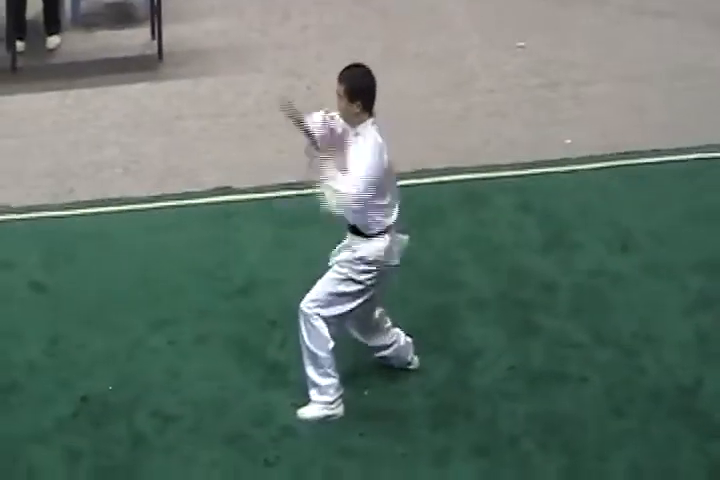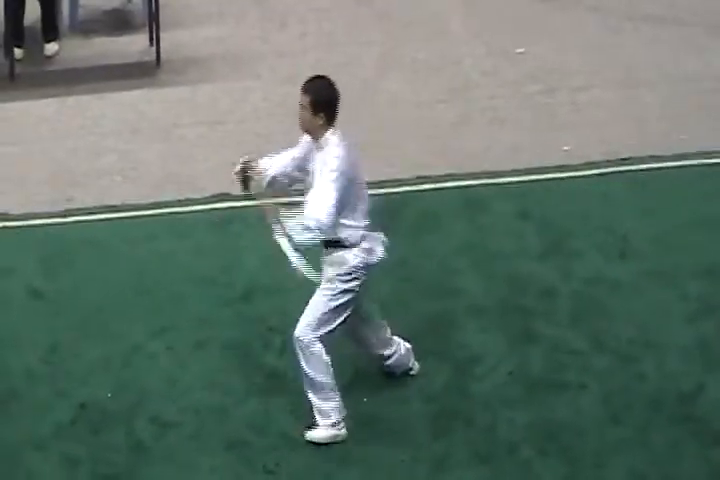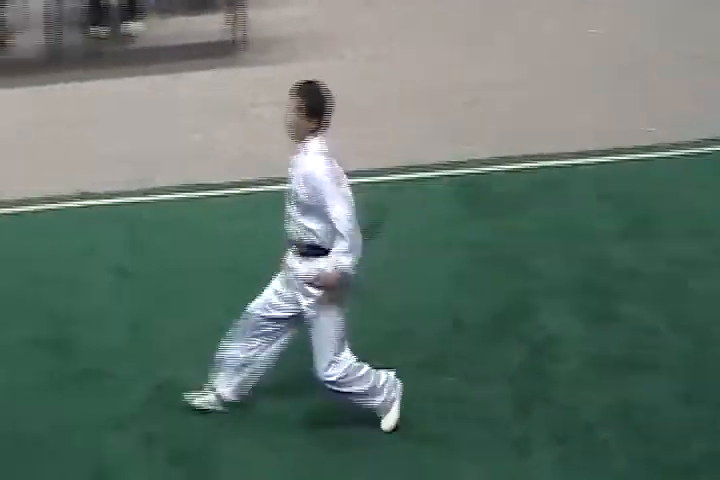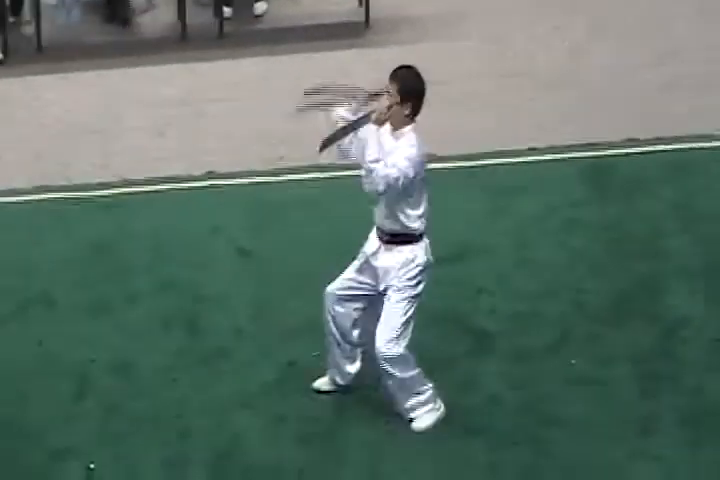
dt=0.4s
person 1, frame 1
left shoulder: (367, 150)
right shoulder: (357, 130)
left elbow: (344, 202)
right elbow: (327, 126)
left wrist: (329, 167)
right wrist: (320, 125)
left hip: (368, 247)
right hip: (373, 241)
left knee: (314, 309)
right knee: (360, 310)
left ankle: (326, 399)
right ankle: (402, 352)
person 1, frame 2
left shoulder: (331, 162)
right shoulder: (317, 144)
left elbow: (317, 224)
right elbow: (290, 163)
left wrist: (283, 227)
right wrist: (259, 168)
left hip: (347, 257)
right hip: (345, 250)
left knee: (308, 336)
right knee: (356, 317)
left ankle: (331, 421)
right ankle: (401, 359)
person 1, frame 3
left shoulder: (317, 168)
right shoulder: (307, 153)
left elbow: (346, 223)
left wrist: (341, 271)
left hip: (323, 270)
right hip: (298, 263)
left knee: (331, 367)
right knee: (259, 321)
left ankle: (386, 392)
right ankle: (223, 390)
person 1, frame 4
left shoulder: (408, 151)
right shoulder: (385, 133)
left elbow: (376, 182)
right elbow: (348, 146)
left wrist: (373, 130)
right wrist: (352, 124)
left hip: (404, 256)
right hip: (380, 244)
left knee: (388, 346)
right knee: (338, 297)
left ankle: (426, 405)
right ankle: (341, 375)
